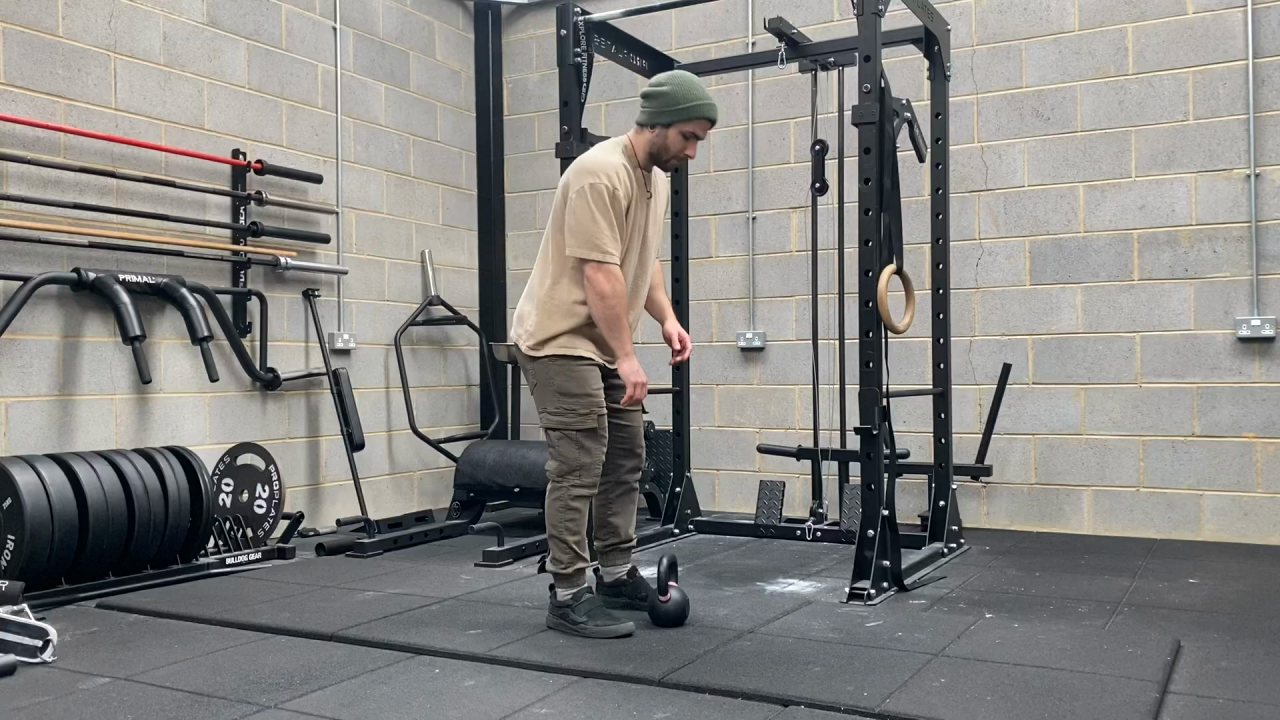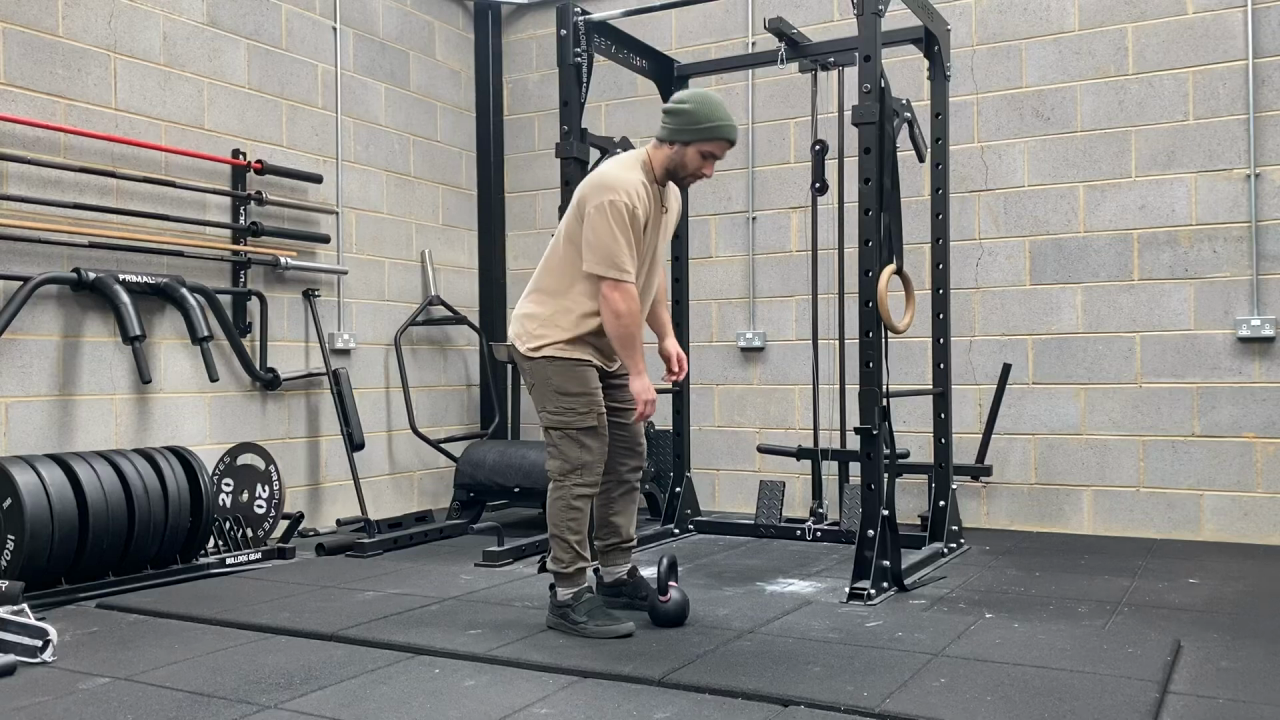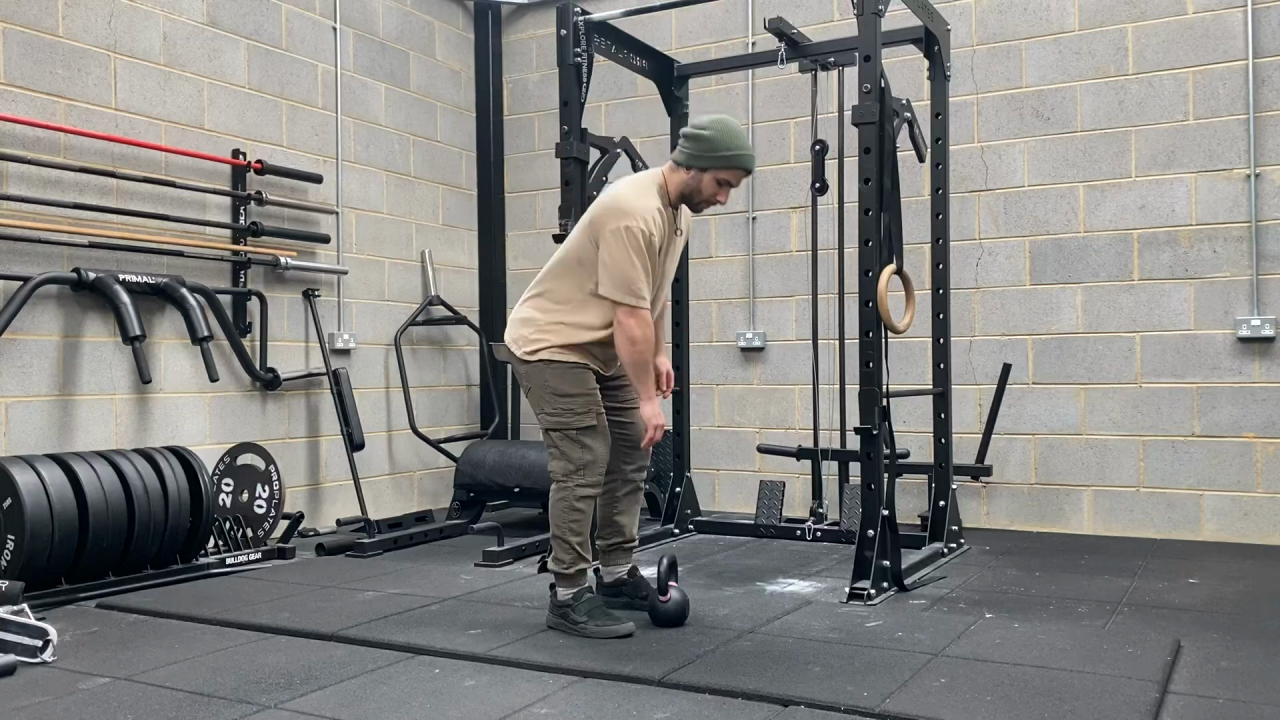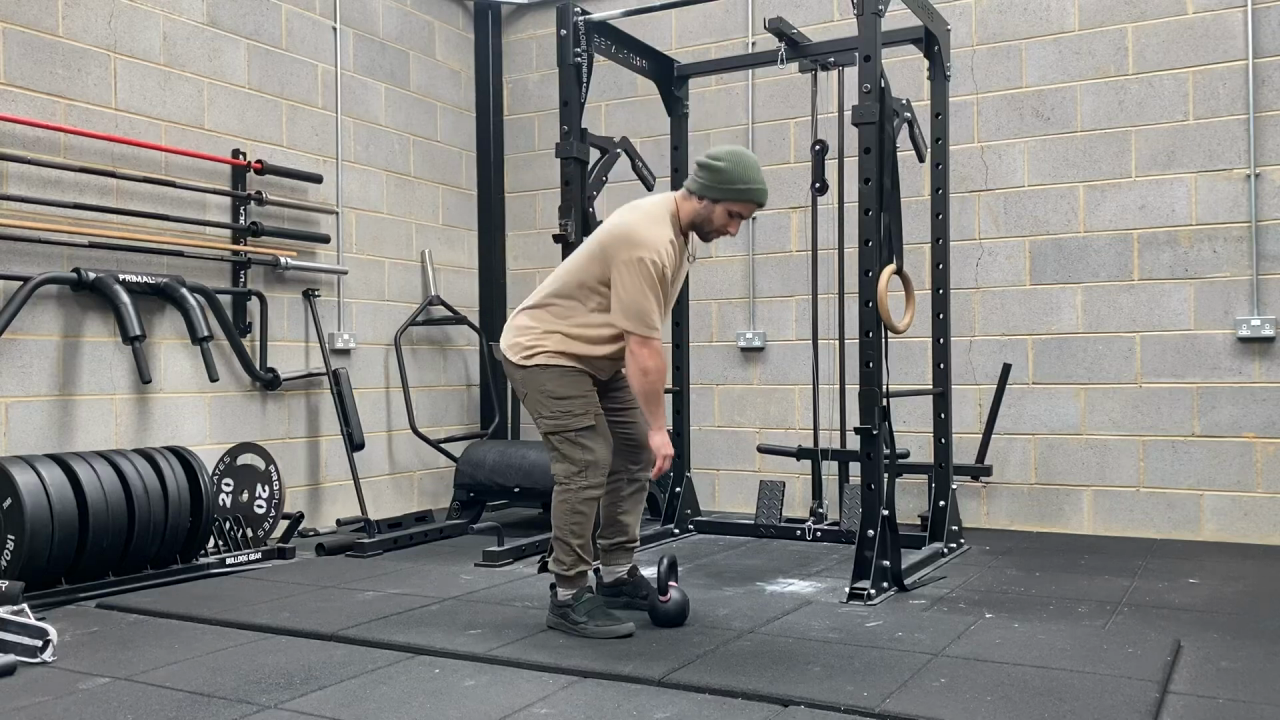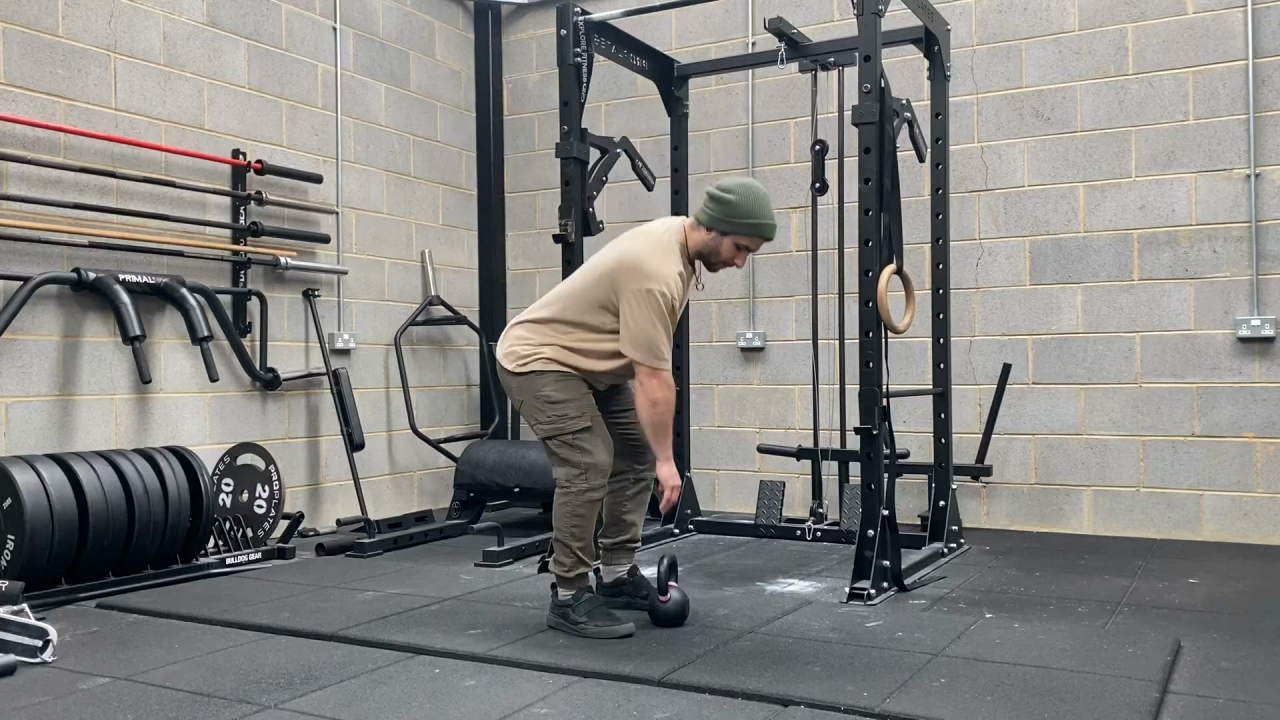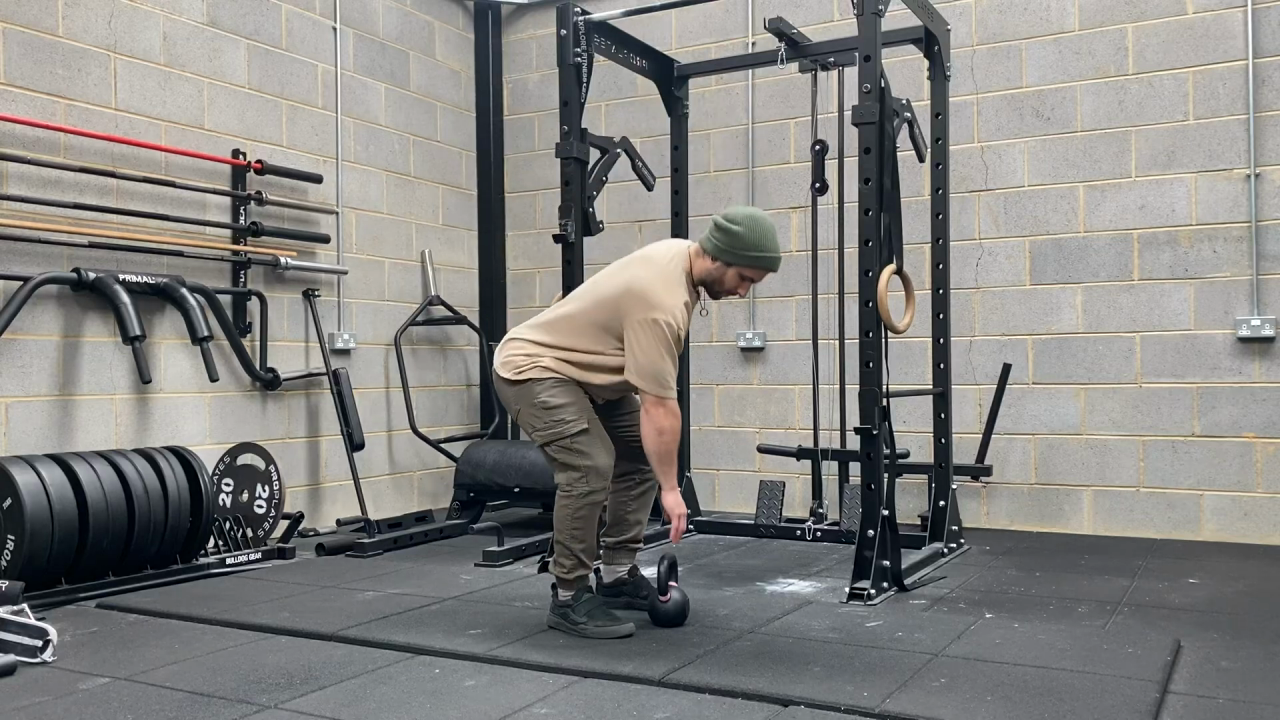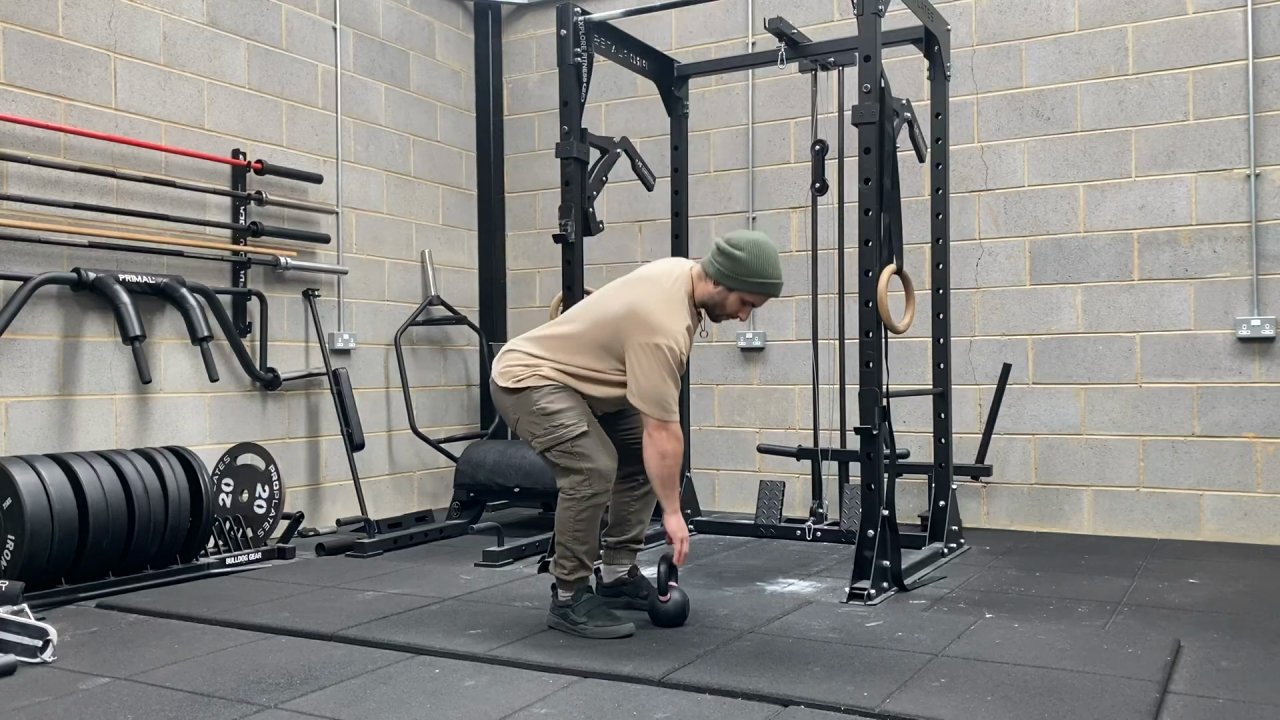
dt=0.1s
person 1, frame 1
left shoulder: (655, 179)
right shoulder: (602, 173)
right elbow: (599, 275)
left wrist: (668, 319)
right wrist: (627, 358)
left hip: (601, 341)
right hip: (561, 339)
left knee: (626, 460)
right knee: (578, 464)
left ankle: (616, 575)
right ankle: (567, 595)
person 1, frame 2
left shoulder: (667, 191)
right shoulder: (619, 188)
right elbow: (615, 292)
left wrist: (666, 335)
right wrist: (638, 373)
left hip: (603, 345)
right hip: (557, 340)
left knee: (627, 459)
right knee: (580, 464)
left ankle: (617, 575)
right ankle: (568, 595)
person 1, frame 3
left shoulder: (673, 206)
right shoulder: (636, 214)
right elbow: (630, 317)
left wrist: (658, 356)
right wrist: (649, 403)
left hip: (596, 346)
right hip: (549, 343)
left knee: (629, 455)
right knee: (583, 461)
left ankle: (616, 576)
right ankle: (568, 595)
person 1, frame 4
left shoulder: (681, 229)
right shoulder: (647, 241)
right elbow: (643, 347)
right wrist: (658, 428)
left hip: (596, 352)
right hip: (544, 348)
left knee: (631, 455)
right knee: (586, 463)
left ankle: (617, 574)
right ankle: (569, 596)
person 1, frame 5
left shoulder: (679, 235)
right shoulder: (656, 275)
right elbow: (653, 381)
right wrist: (666, 462)
left hip: (587, 359)
right hip: (535, 357)
left knee: (637, 457)
right knee: (588, 464)
left ankle: (616, 574)
right ankle: (569, 595)
person 1, frame 6
left shoulder: (682, 257)
right shoulder: (660, 302)
right elbow: (660, 408)
right wrist: (671, 490)
left hip: (585, 369)
right hip: (532, 366)
left knee: (642, 458)
right knee: (590, 467)
left ankle: (617, 574)
right ankle: (570, 595)
person 1, frame 7
left shoulder: (684, 273)
right shoulder: (662, 329)
right elbow: (662, 431)
right wrist: (673, 513)
left hip: (576, 375)
right hip: (526, 378)
left knee: (643, 460)
right knee: (592, 468)
left ankle: (616, 575)
right ankle: (570, 596)
